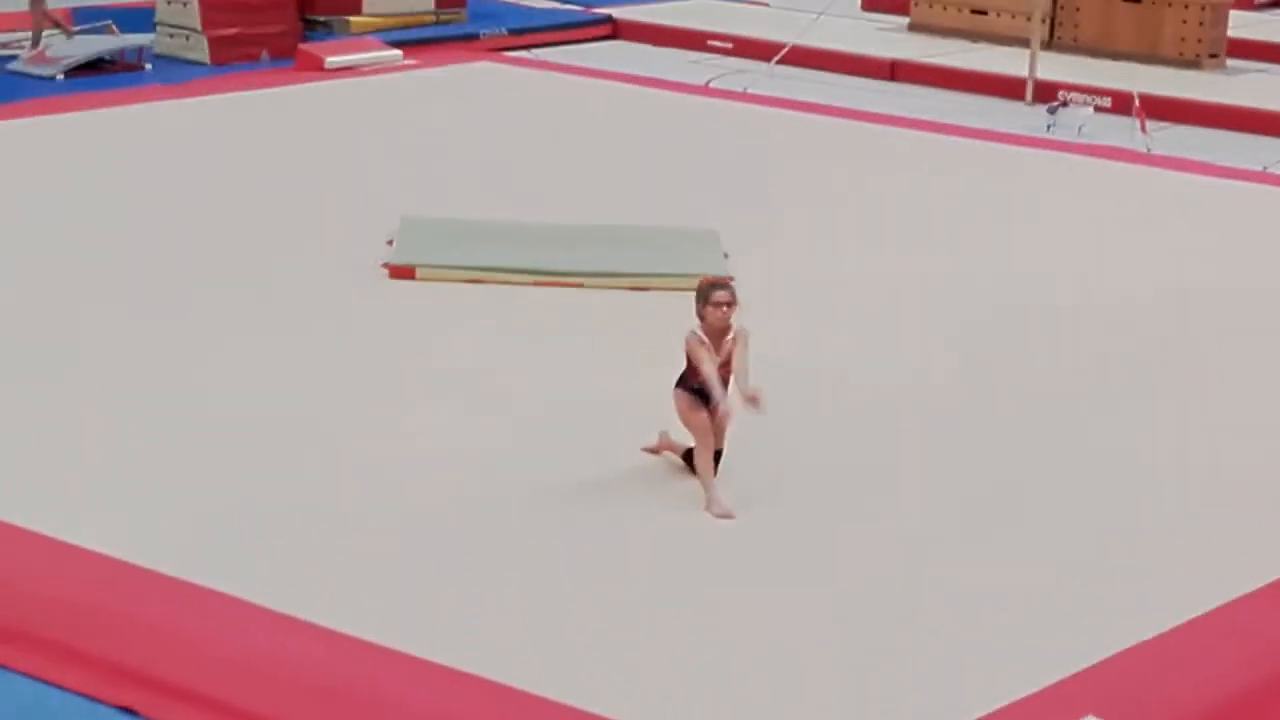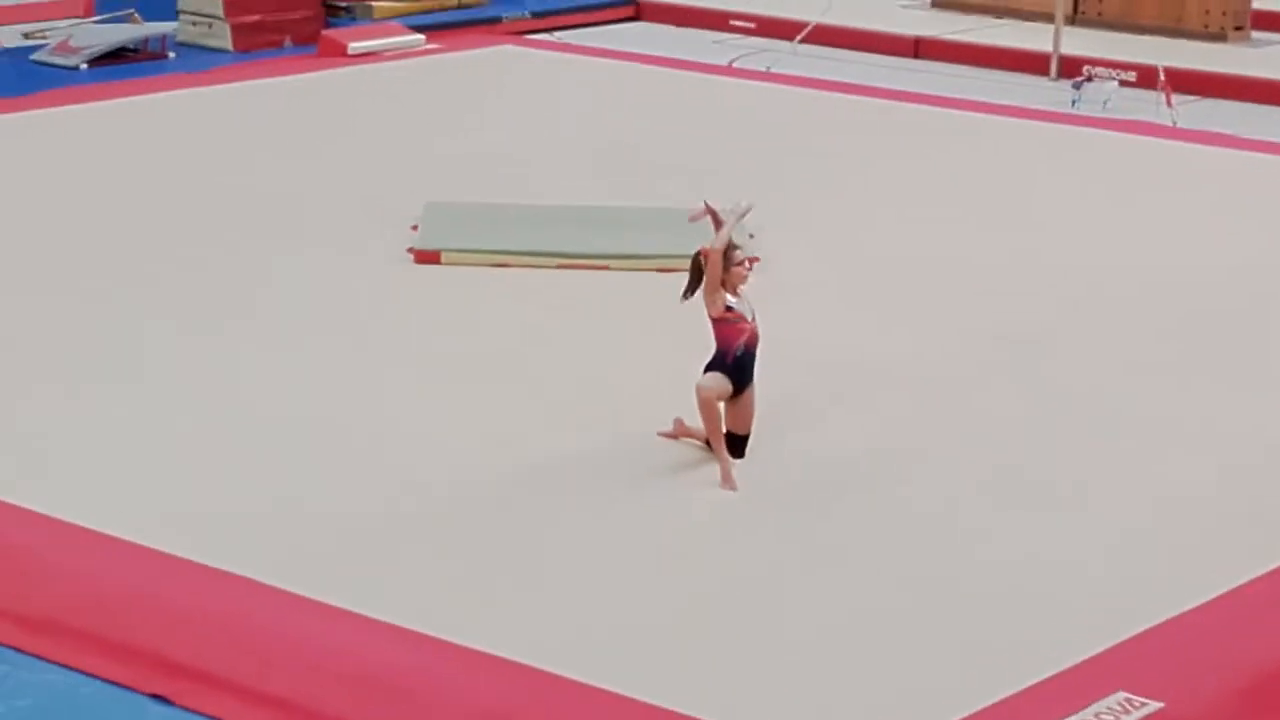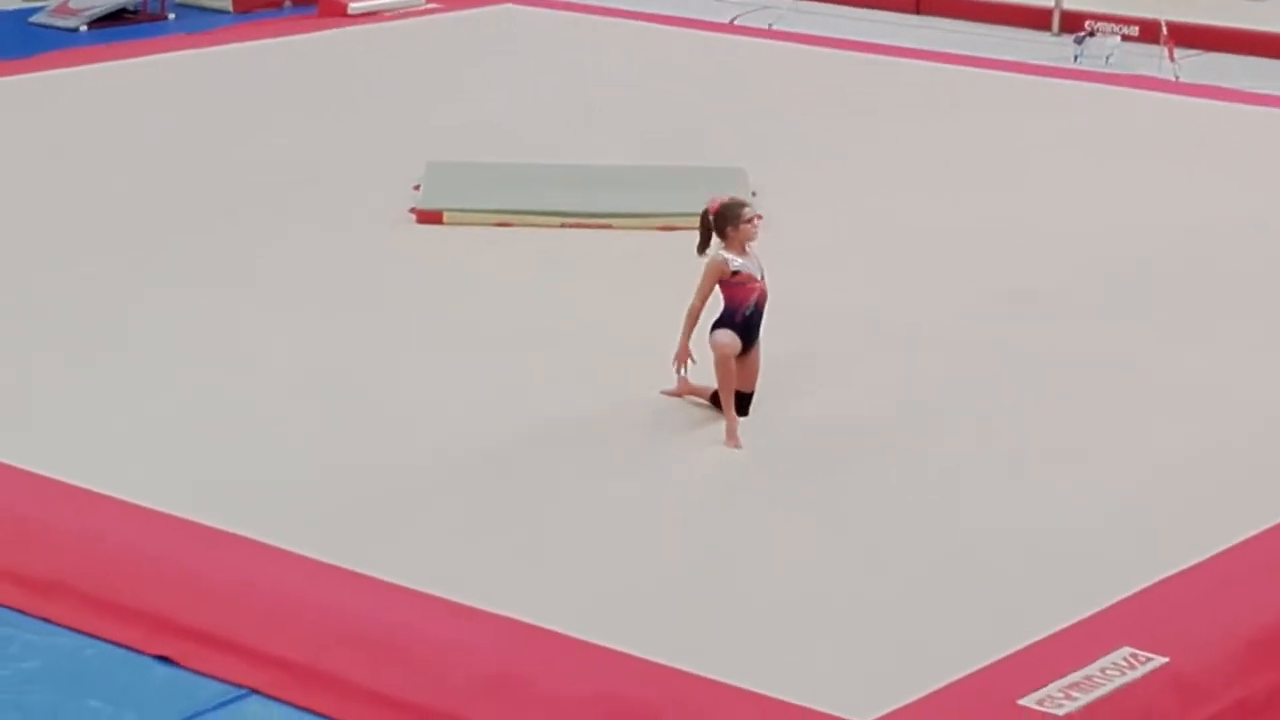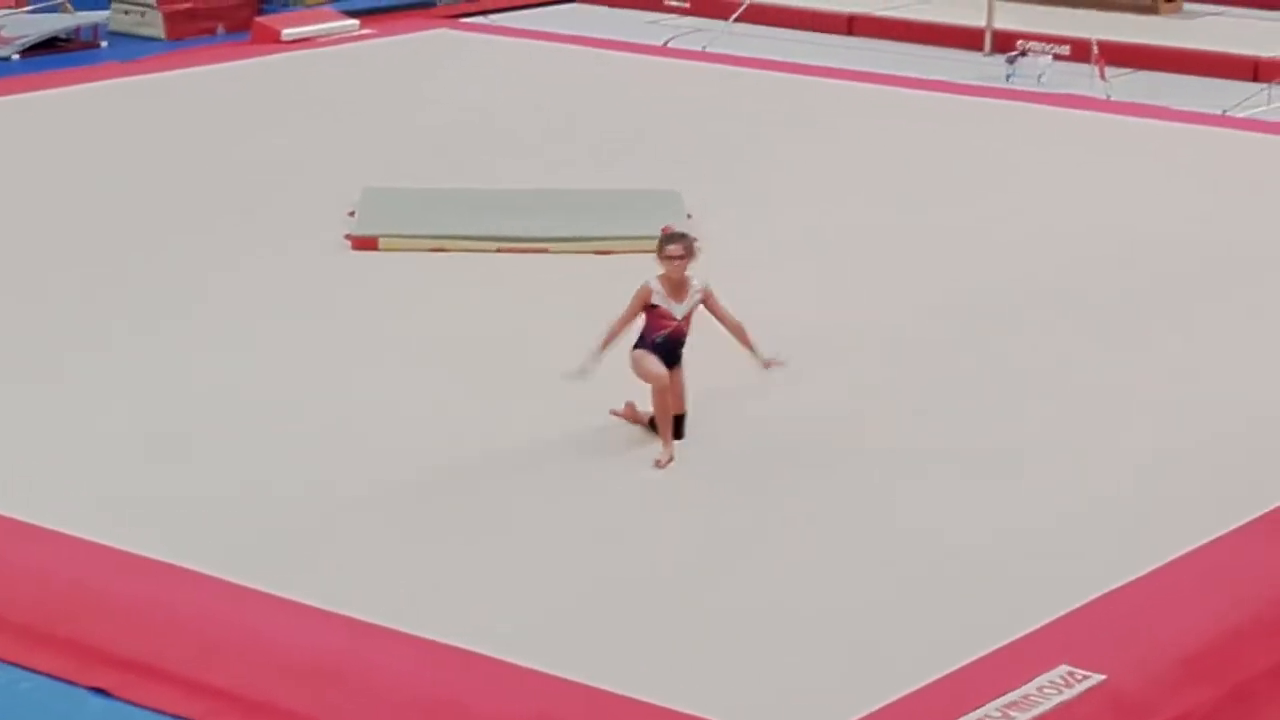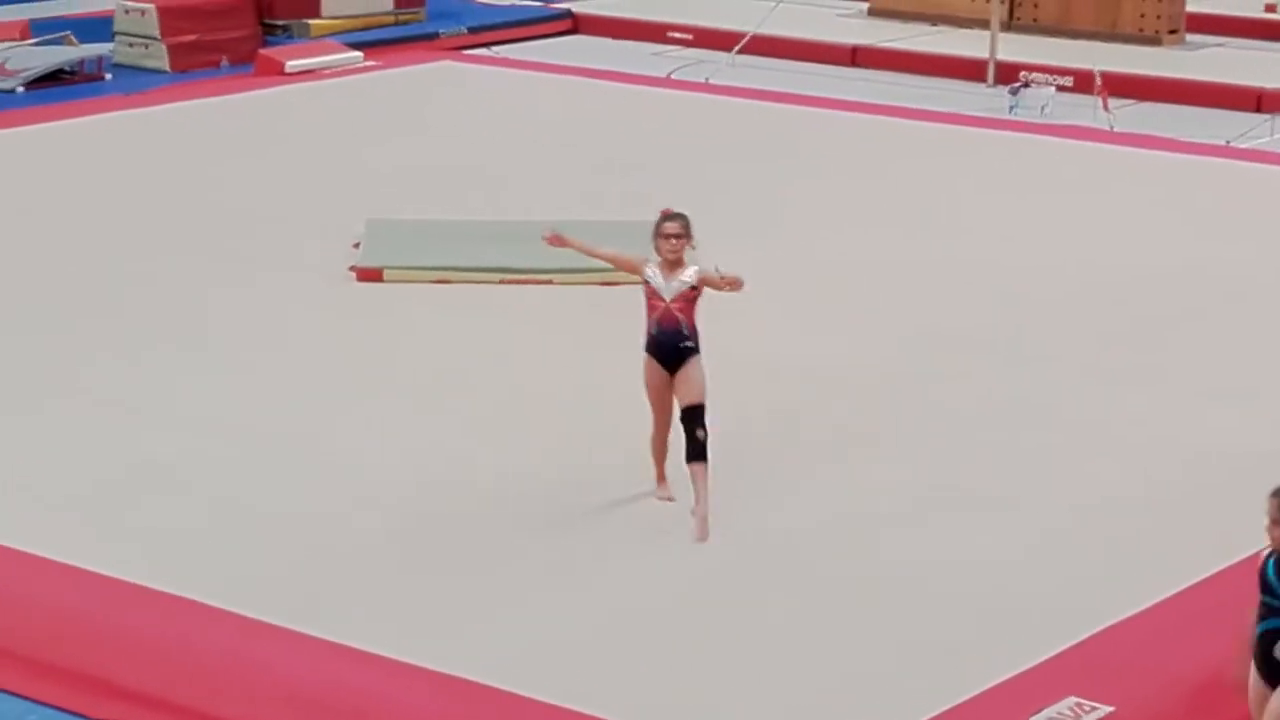
dt=1s
person 1, frame 1
left shoulder: (739, 334)
right shoulder: (693, 338)
left elbow: (740, 363)
right elbow: (707, 369)
left wrist: (745, 389)
right wrist: (720, 400)
left hip: (717, 394)
right hip: (689, 393)
left knee: (712, 464)
right knee: (704, 436)
left ankle: (667, 443)
right ankle: (712, 497)
person 1, frame 2
left shoulder: (737, 291)
right shoulder: (716, 297)
left elbow: (727, 246)
right elbow: (714, 252)
left wrist: (715, 216)
right wrist: (731, 219)
left hip: (745, 373)
right hip: (722, 370)
left knee: (738, 447)
right knee: (705, 390)
left ankle: (685, 429)
right ankle: (723, 460)
person 1, frame 3
left shoulder: (748, 250)
right shoulder: (720, 261)
right elbow: (697, 303)
left wrist: (729, 205)
right wrist: (683, 344)
left hip: (751, 332)
right hip: (729, 328)
left knee: (742, 405)
right knee: (723, 348)
left ankle: (689, 387)
right ankle: (730, 422)
person 1, frame 4
left shoulder: (699, 289)
right shoulder: (649, 289)
left elbow: (730, 322)
right elbow: (621, 323)
left wrist: (757, 355)
right wrist: (595, 356)
left hip: (673, 356)
right hip: (645, 352)
left knee: (677, 429)
right knee: (660, 379)
left ankle: (635, 414)
right ankle: (666, 447)
person 1, frame 5
left shoulder: (698, 274)
right shoulder: (647, 268)
left elbow: (723, 282)
right elbow: (605, 255)
left wrist: (732, 284)
right wrist: (568, 242)
left hip: (687, 355)
right hip: (656, 355)
left knee: (695, 422)
right knee: (661, 426)
left ankle: (702, 504)
right ankle: (660, 480)
